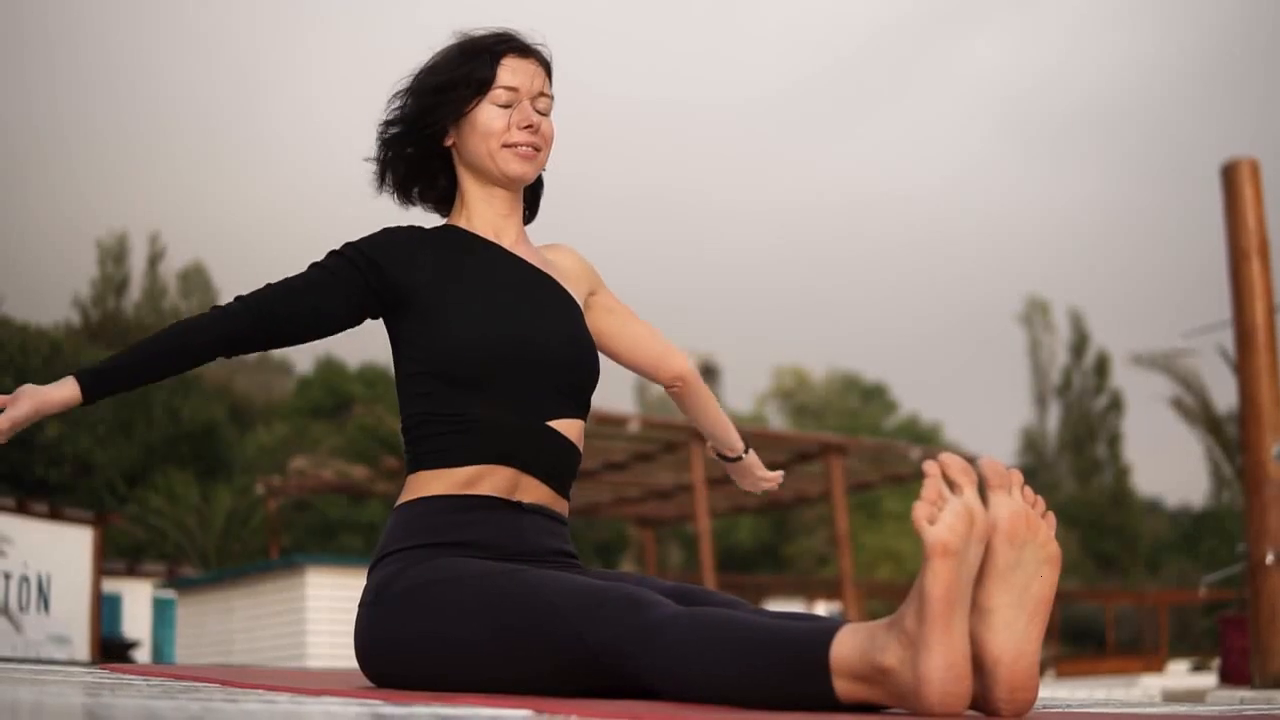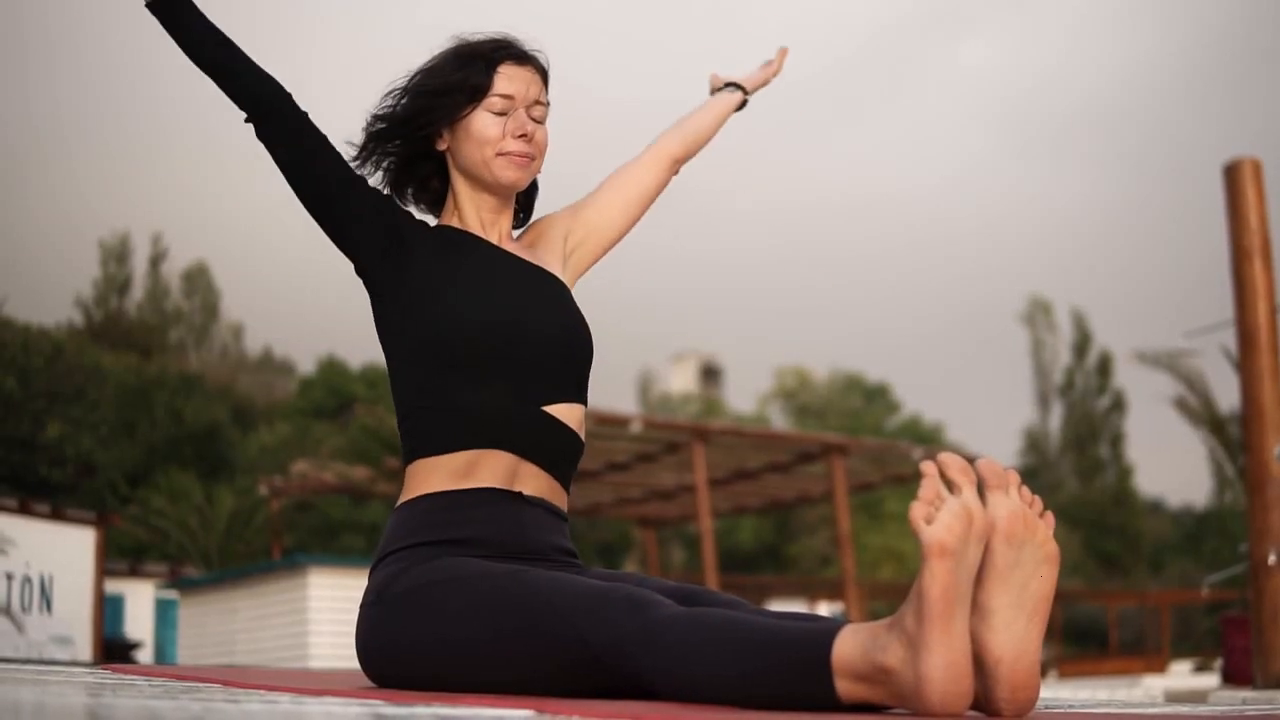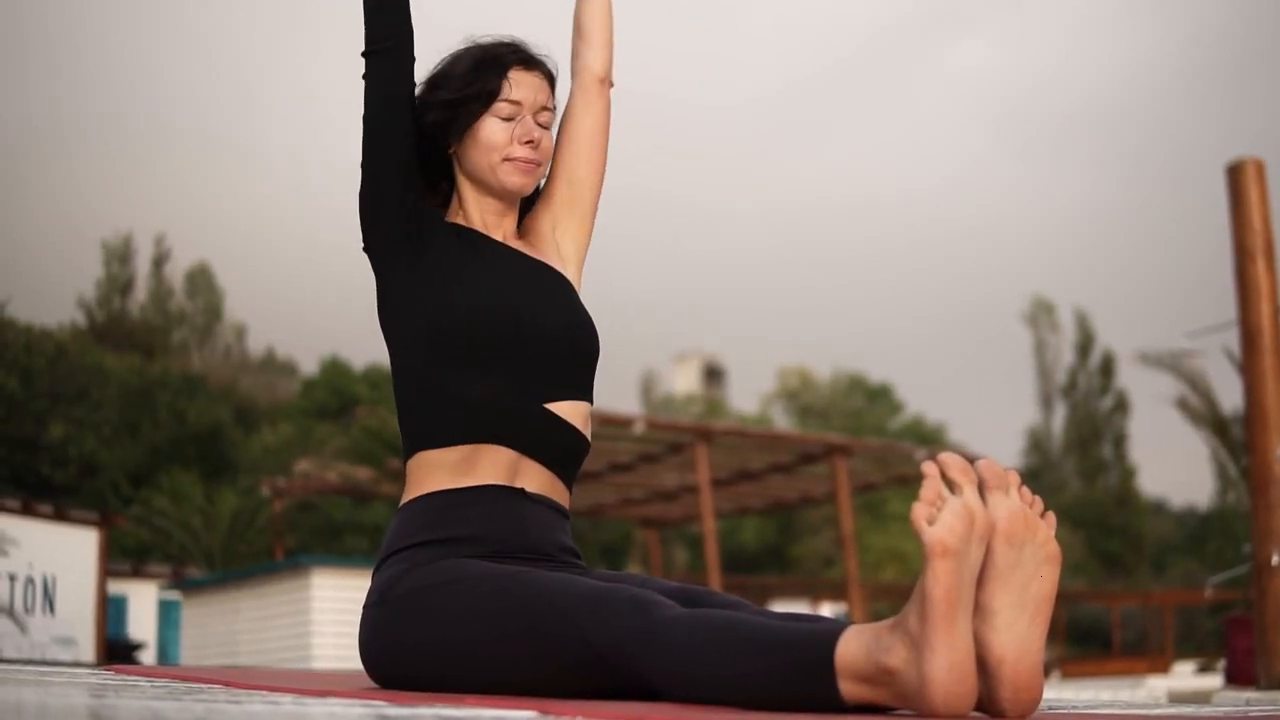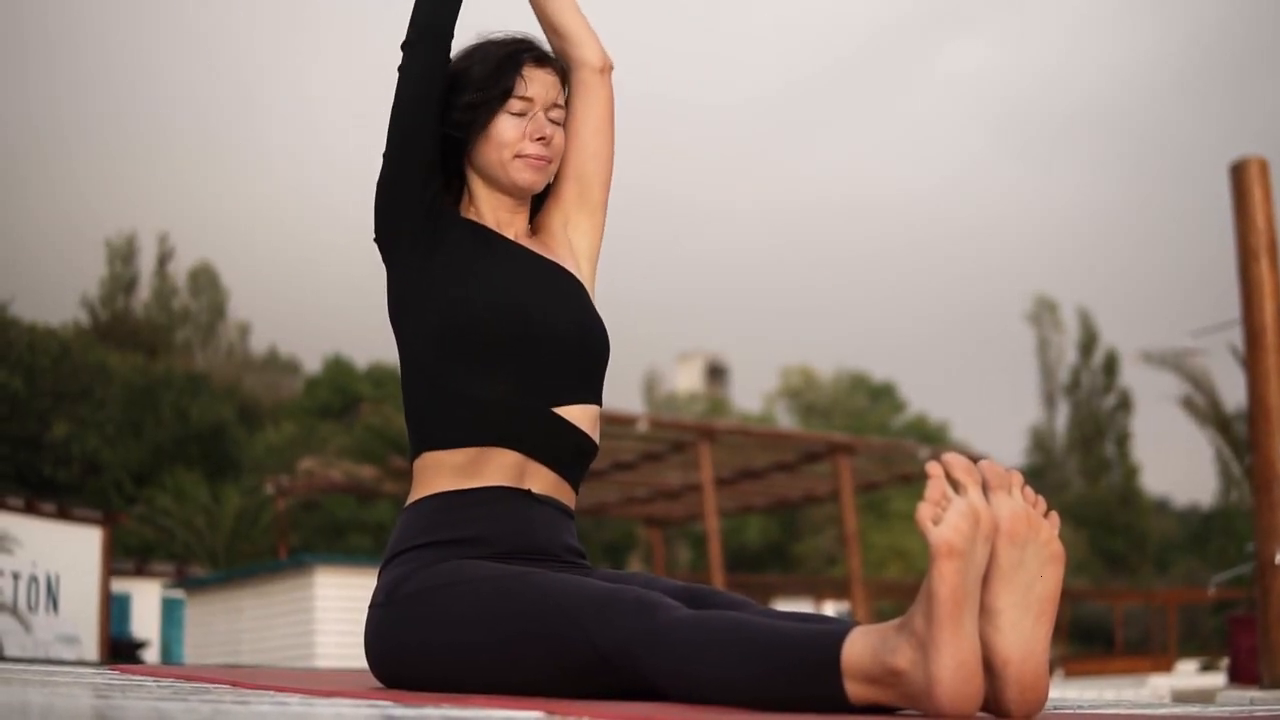
dt=1s
person 1, frame 1
left shoulder: (567, 273)
right shoulder: (404, 260)
left elbow: (676, 371)
right elbow: (239, 327)
left wrist: (740, 457)
left hip: (546, 566)
right hip: (434, 577)
left knee: (711, 616)
right knee: (641, 623)
person 1, frame 2
left shoulder: (547, 254)
right shoulder: (399, 251)
left elbow: (663, 158)
right elbow: (283, 125)
left wrist: (731, 93)
left hip: (547, 562)
right hip: (435, 576)
left knee: (715, 620)
right knee: (636, 629)
person 1, frame 3
left shoulder: (551, 250)
right shoulder: (410, 244)
left elbow: (595, 75)
right elbow: (387, 63)
left hip: (545, 564)
right hip: (436, 578)
left knee: (714, 617)
right knee: (637, 627)
left ankle: (975, 647)
right ankle: (893, 661)
person 1, frame 4
left shoulder: (565, 246)
right shoulder: (423, 239)
left elbow: (590, 63)
left hip: (551, 563)
right hip: (441, 580)
left knee: (720, 616)
right knee: (643, 627)
left ankle: (984, 647)
right ankle: (898, 662)
